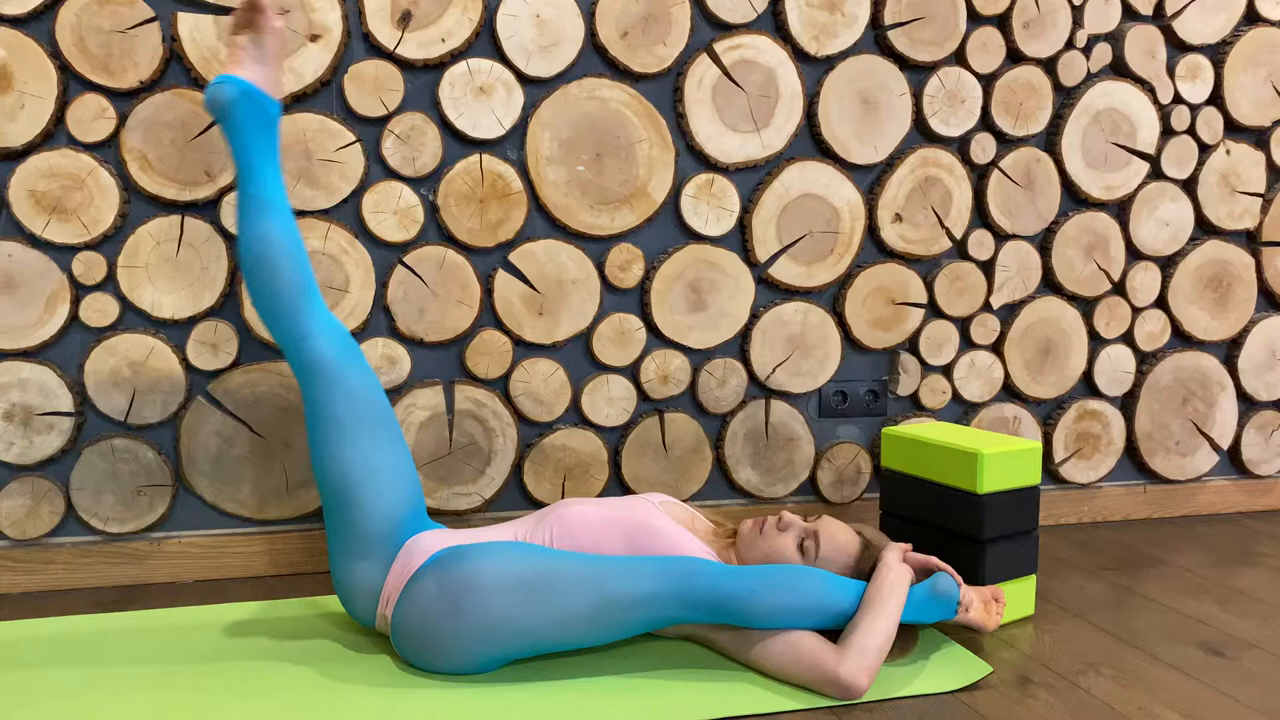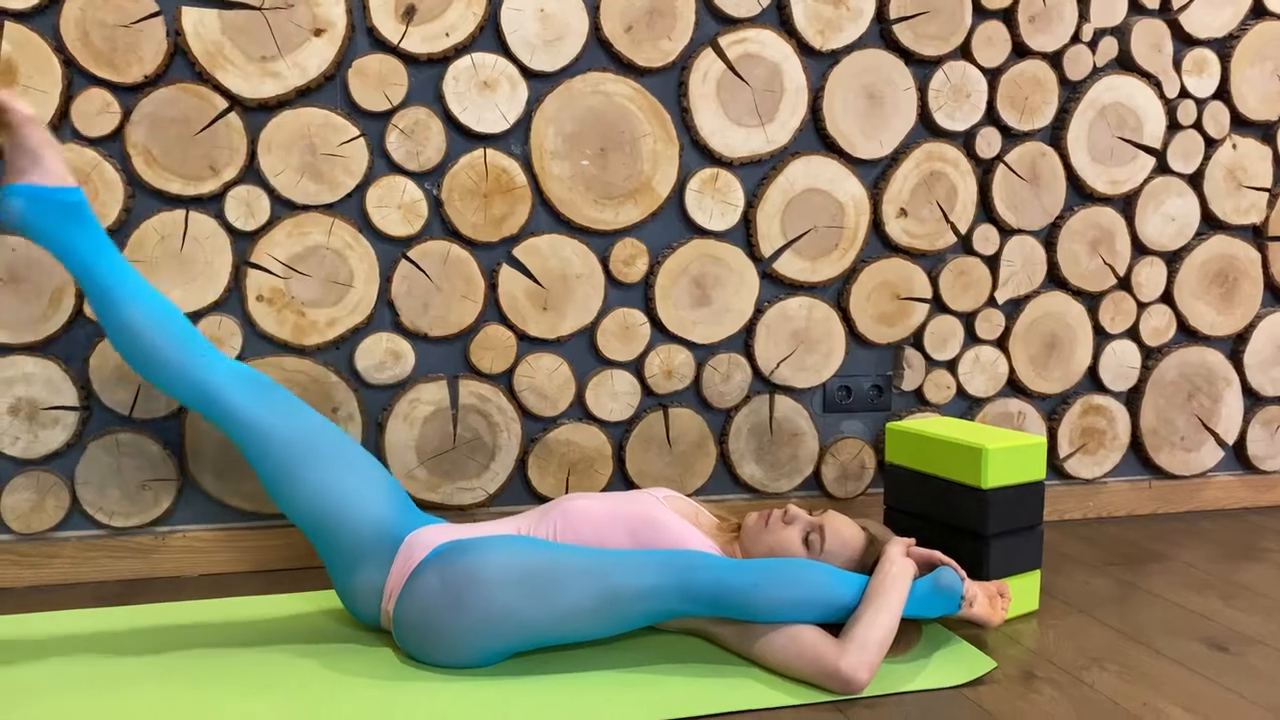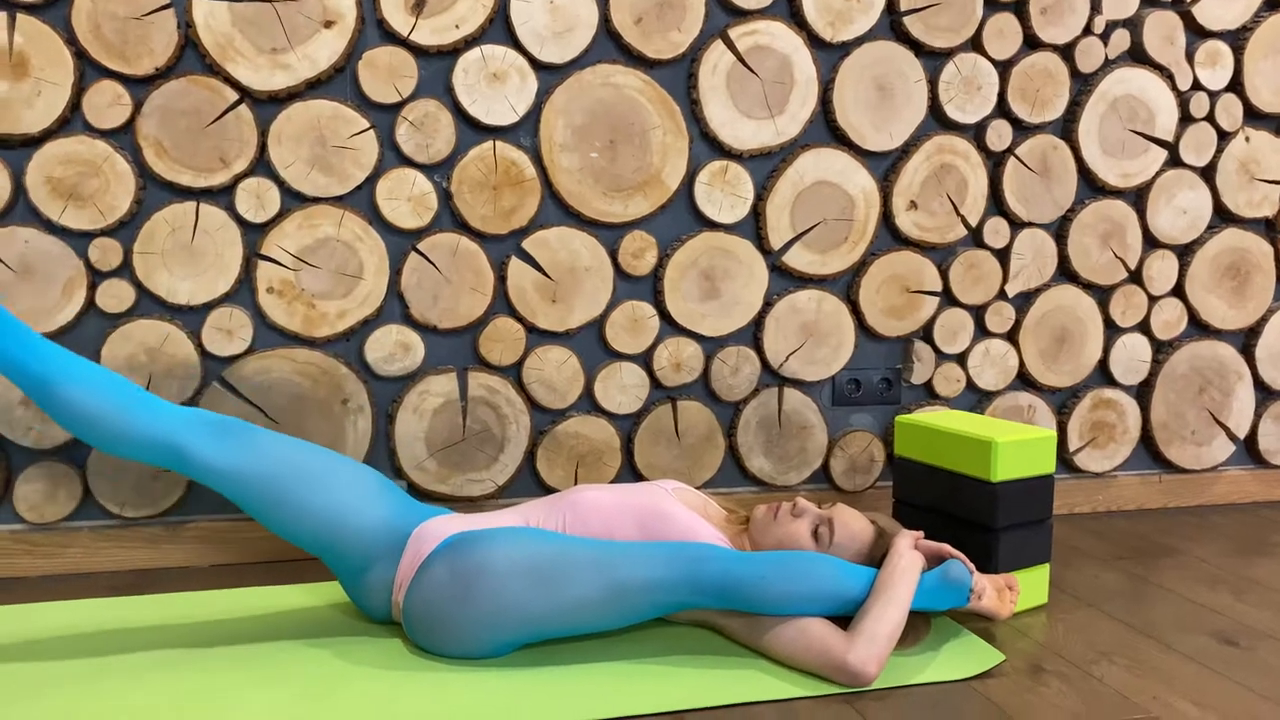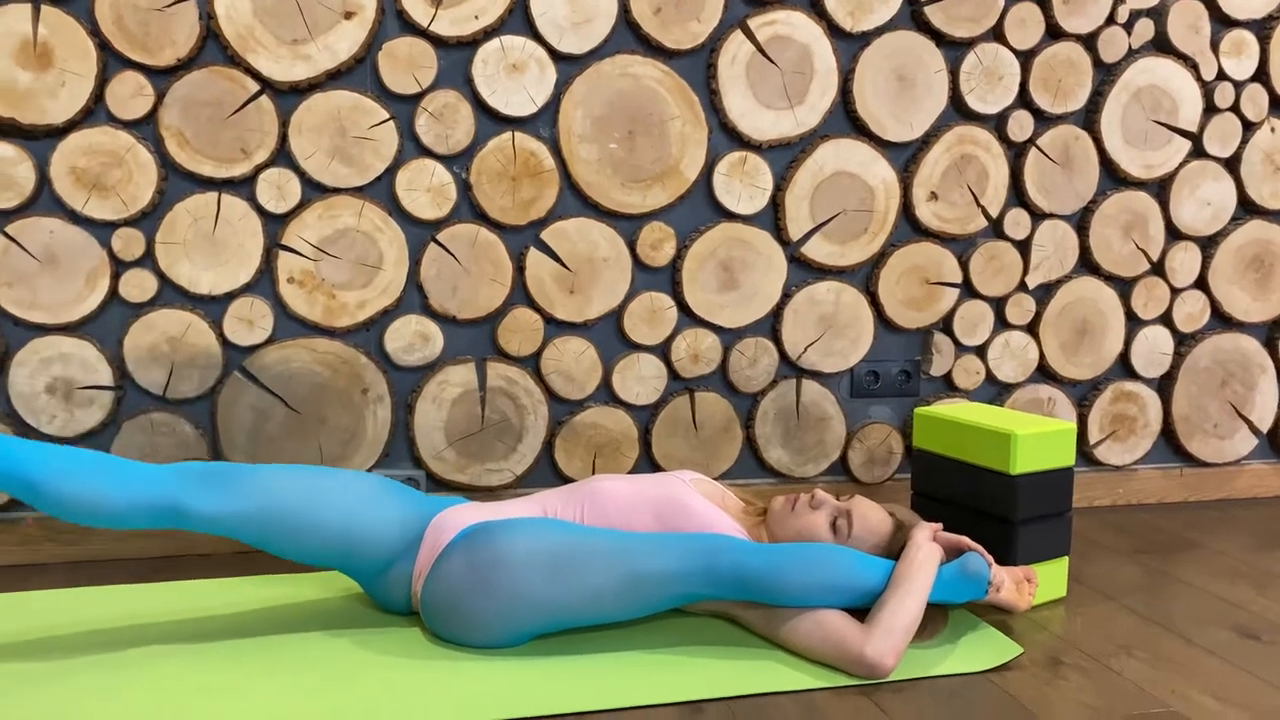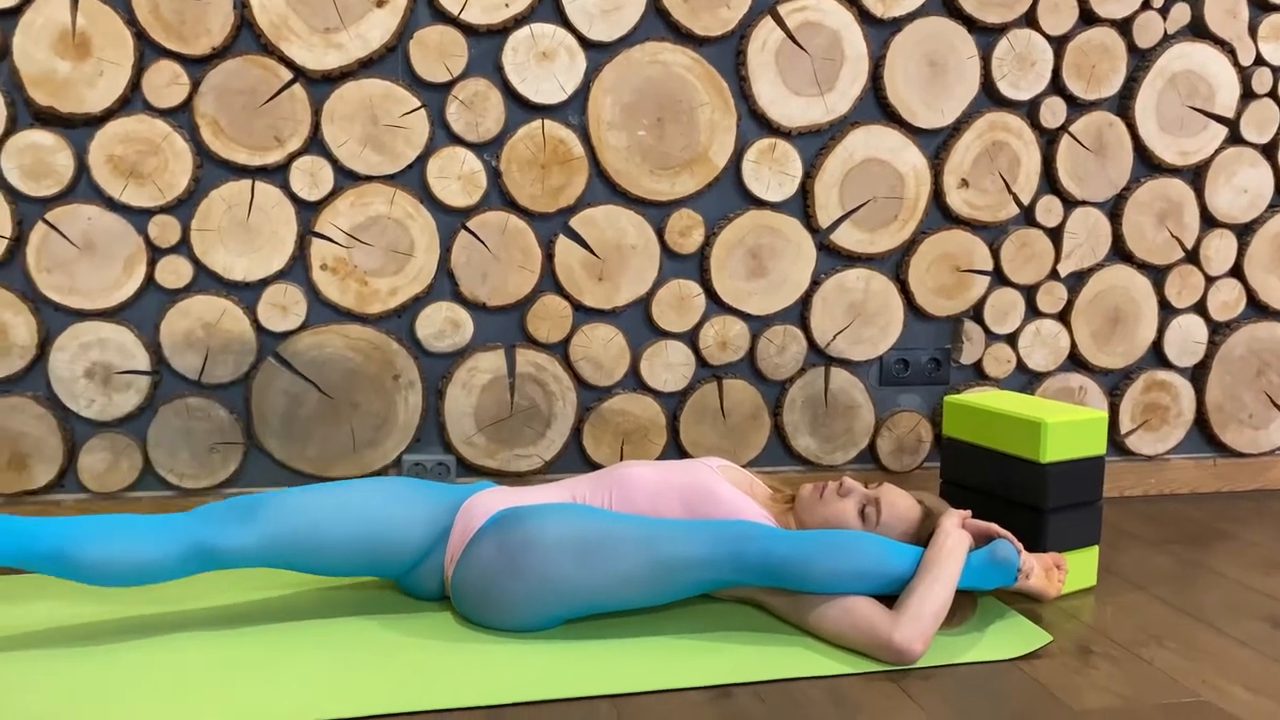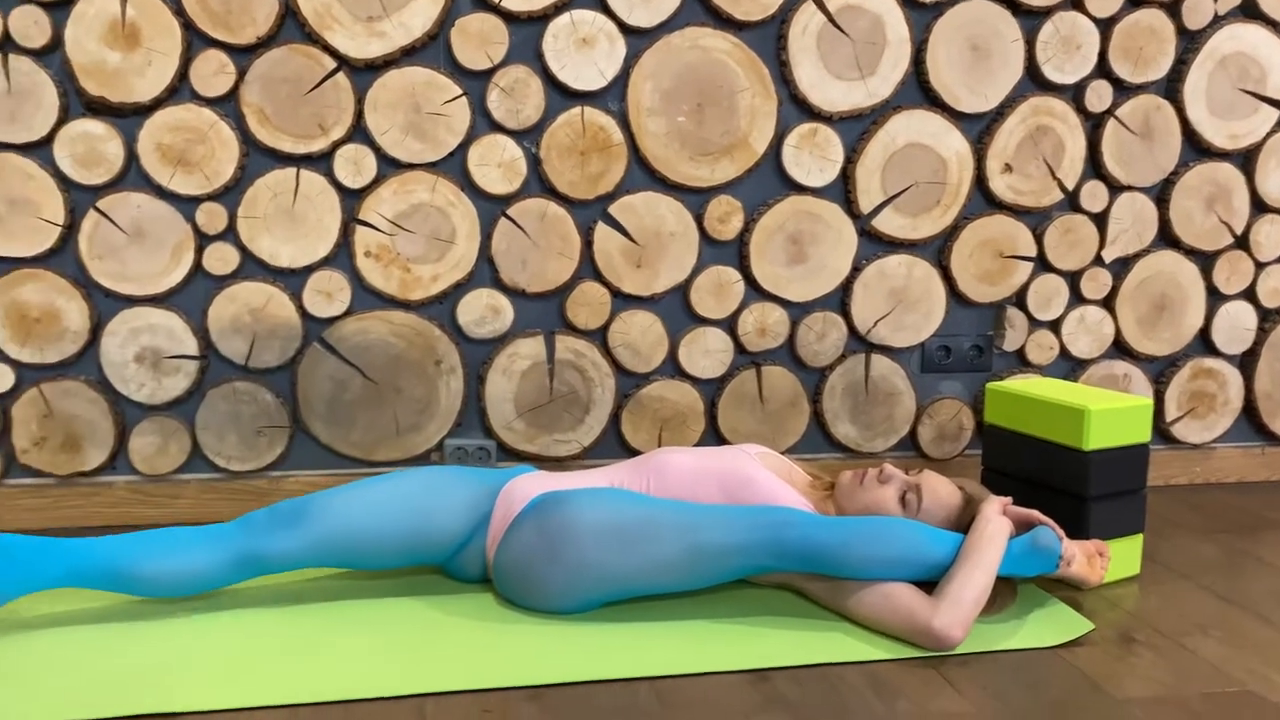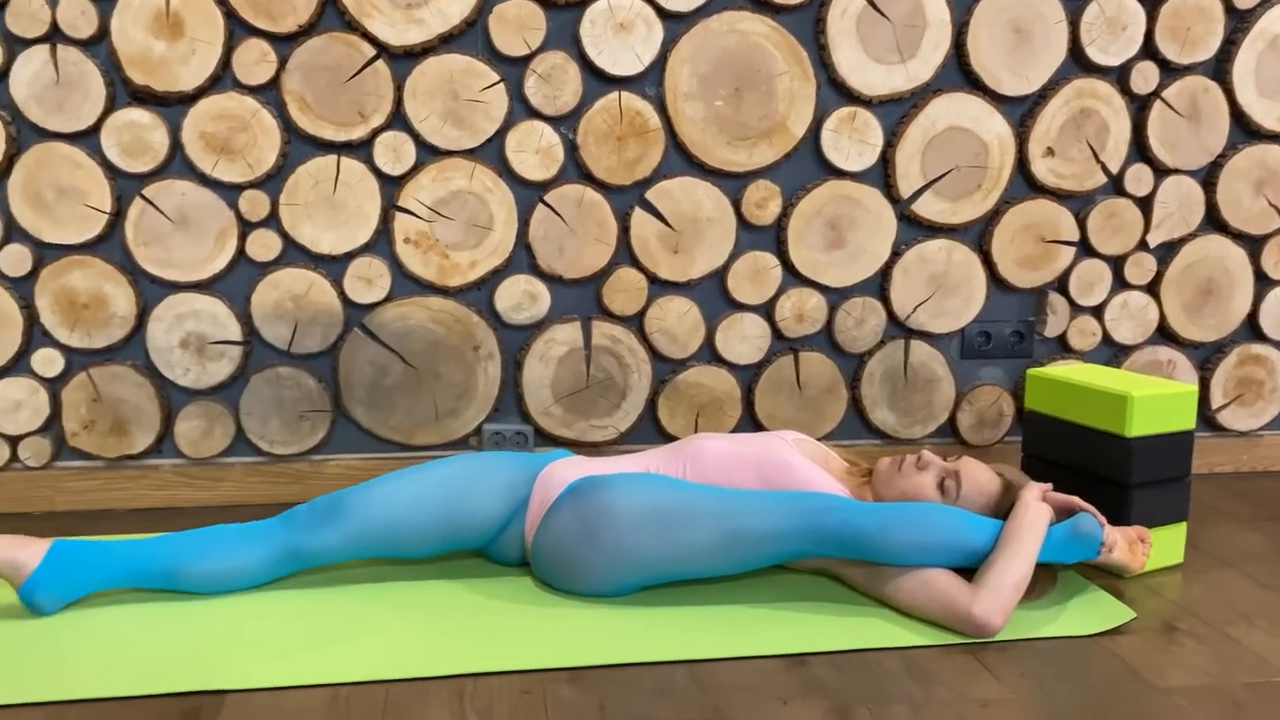
dt=0.3s
person 1, frame 1
left shoulder: (730, 589)
right shoulder: (685, 521)
left elbow: (851, 672)
left wrist: (899, 586)
left hip: (446, 603)
right hip: (394, 567)
person 1, frame 2
left shoulder: (730, 589)
right shoulder: (698, 521)
left elbow: (851, 664)
left wrist: (899, 577)
left hip: (448, 603)
right hip: (412, 550)
person 1, frame 3
left shoulder: (732, 578)
right shoulder: (707, 512)
left elbow: (859, 660)
left wrist: (910, 572)
left hip: (460, 591)
right hip: (414, 536)
right knee: (193, 437)
person 1, frame 4
left shoulder: (759, 575)
right shoulder: (720, 501)
left elbow: (873, 649)
left wrist: (927, 561)
left hip: (477, 582)
right hip: (436, 523)
right knee: (191, 490)
person 1, frame 5
left shoulder: (786, 563)
right shoulder: (743, 485)
left elbow: (901, 639)
left wrist: (956, 551)
left hip: (512, 571)
right hip: (464, 515)
right knee: (220, 525)
person 1, frame 6
left shoulder: (827, 545)
right shoulder: (787, 473)
left elbow: (942, 623)
left wrist: (994, 535)
left hip: (551, 553)
right hip: (507, 496)
right knee: (265, 535)
person 1, frame 7
left shoulder: (862, 535)
right shoulder: (821, 459)
left elbow: (982, 613)
left wrist: (1030, 523)
left hip: (588, 539)
right hip: (541, 484)
right knee: (306, 533)
